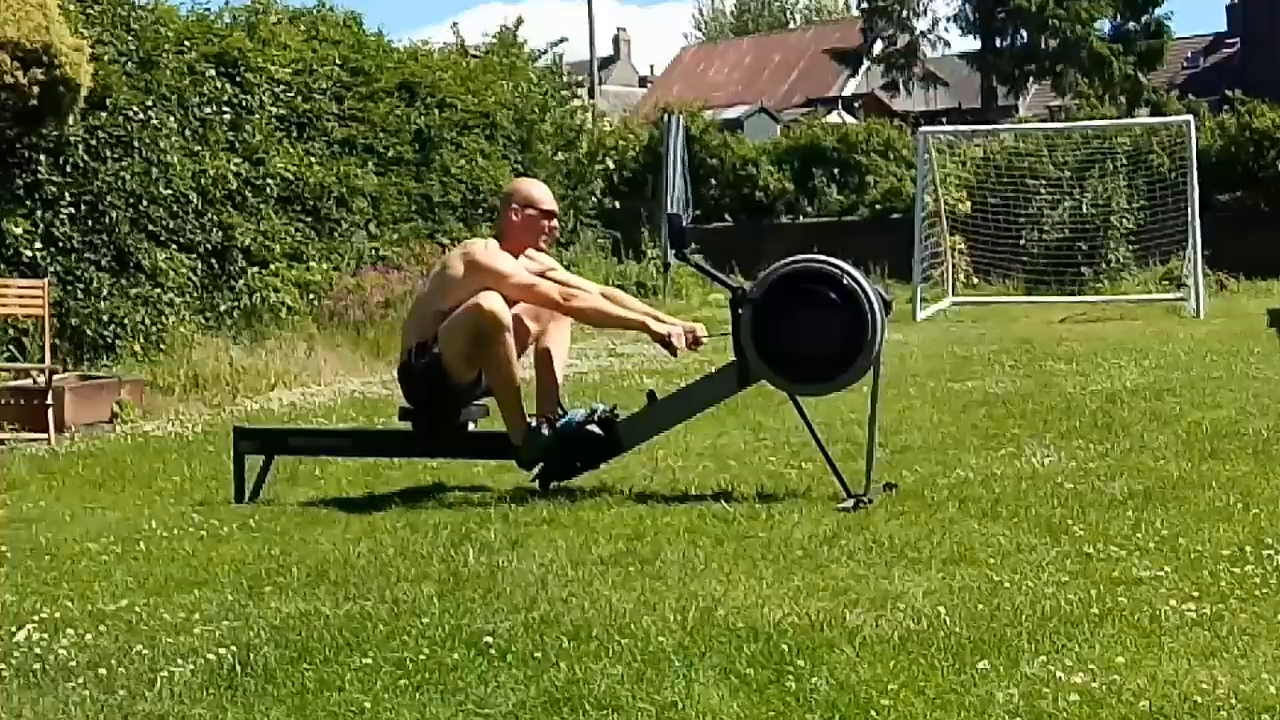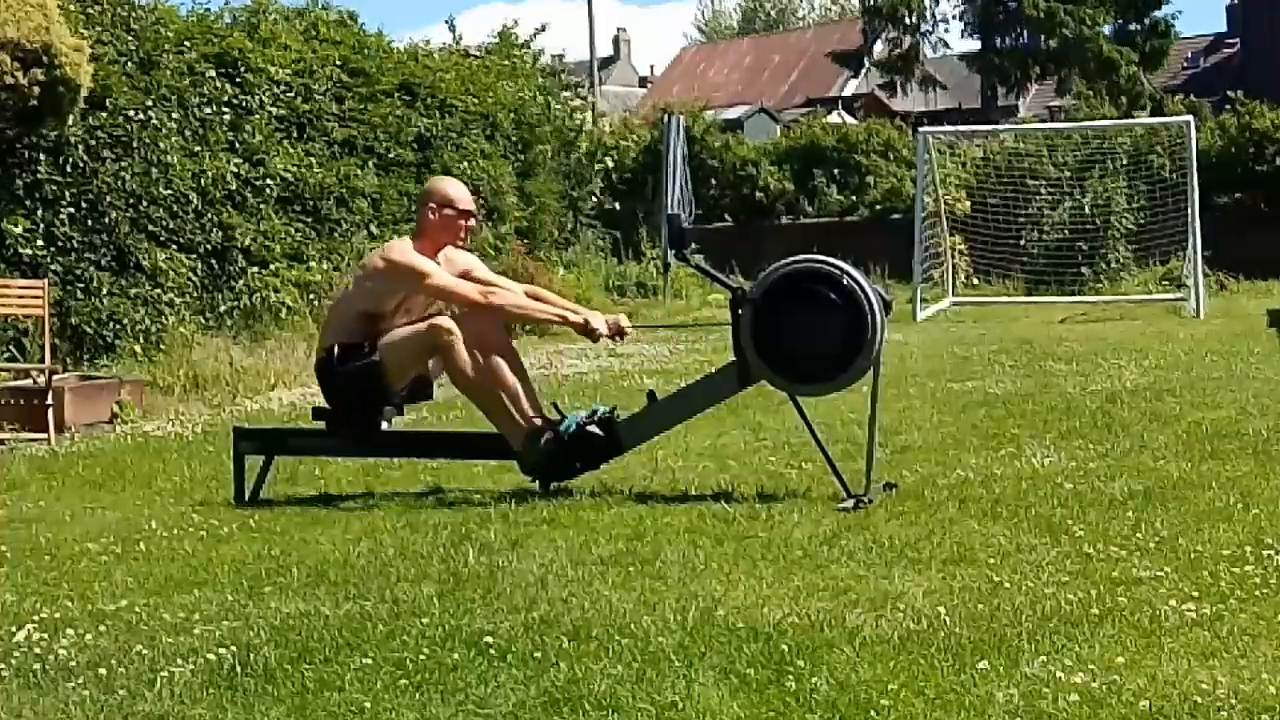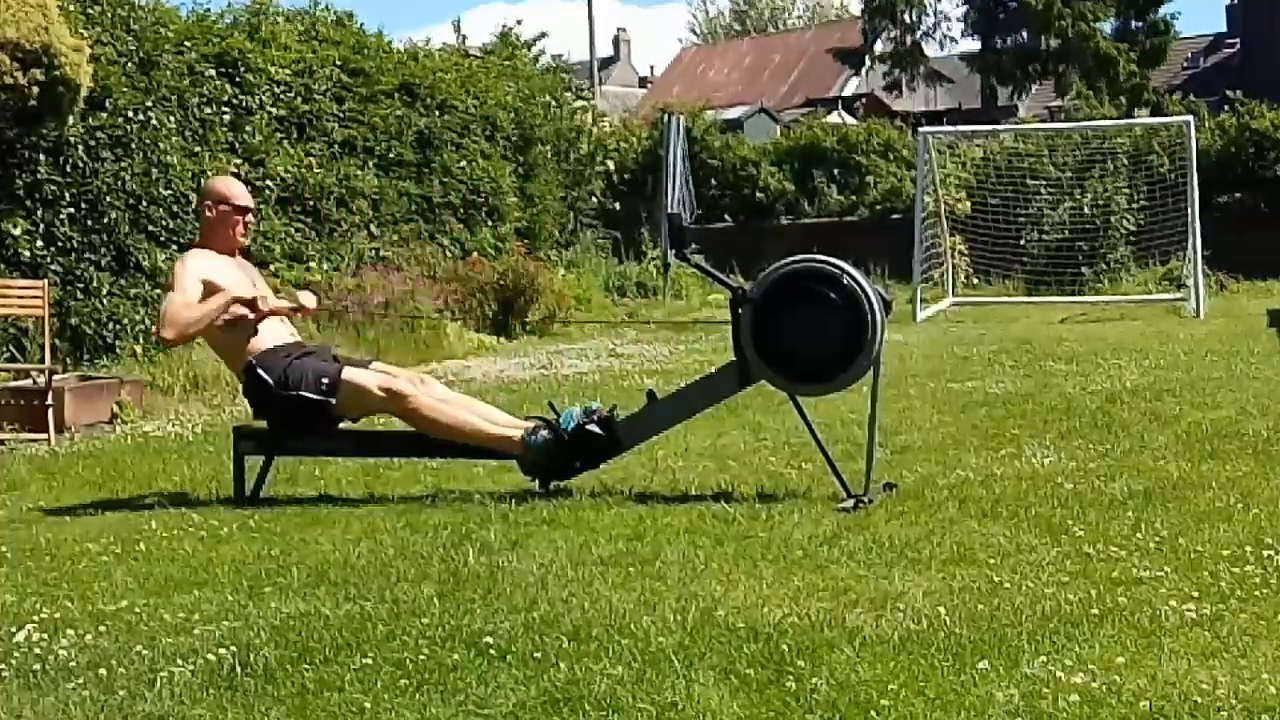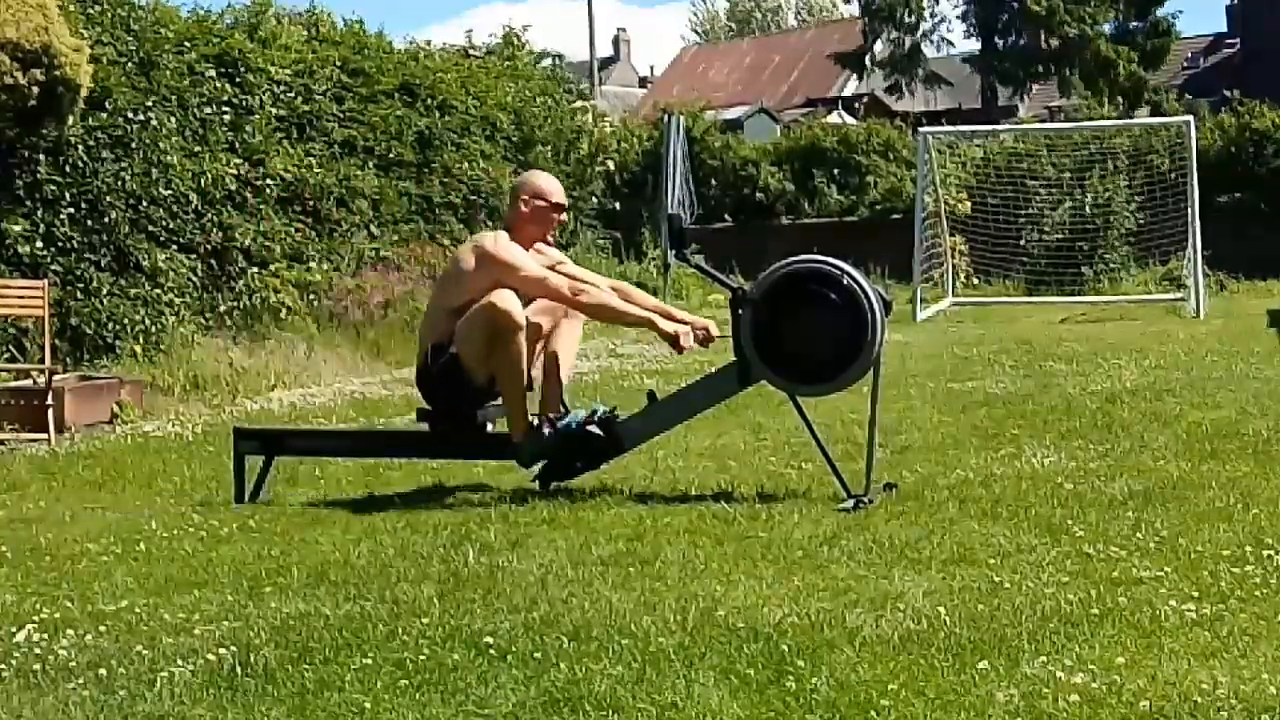
dt=1s
person 1, frame 1
left shoulder: (530, 260)
right shoulder: (481, 257)
left elbow: (600, 293)
right elbow: (568, 299)
left wrist: (673, 323)
right wrist: (648, 326)
left hip: (466, 375)
right hip: (426, 378)
left knee: (552, 311)
right knee: (489, 305)
left ankle: (546, 423)
right ankle: (524, 439)
person 1, frame 2
left shoulder: (454, 259)
right shoulder: (401, 259)
left elbow: (523, 292)
right elbow: (486, 299)
left wrist: (591, 315)
right wrist: (571, 319)
left hip: (388, 366)
right hip: (344, 374)
left knee: (484, 329)
right knee: (442, 329)
left ankle: (539, 426)
right ankle: (527, 443)
person 1, frame 3
left shoulder: (239, 263)
right shoulder: (193, 265)
right elbow: (168, 331)
left wrist: (289, 304)
right wrist: (236, 298)
left hip: (308, 360)
right hip: (276, 376)
left knee: (421, 381)
right knee: (394, 391)
left ankle: (538, 432)
right ankle: (524, 446)
person 1, frame 4
left shoulder: (541, 256)
right shoulder: (493, 250)
left elbow: (611, 288)
right elbow: (576, 294)
left wrist: (682, 317)
right wrist: (654, 321)
left hip: (484, 372)
right hip: (444, 376)
left knee: (568, 308)
right knee: (503, 303)
left ankle: (549, 420)
right ankle: (522, 435)
